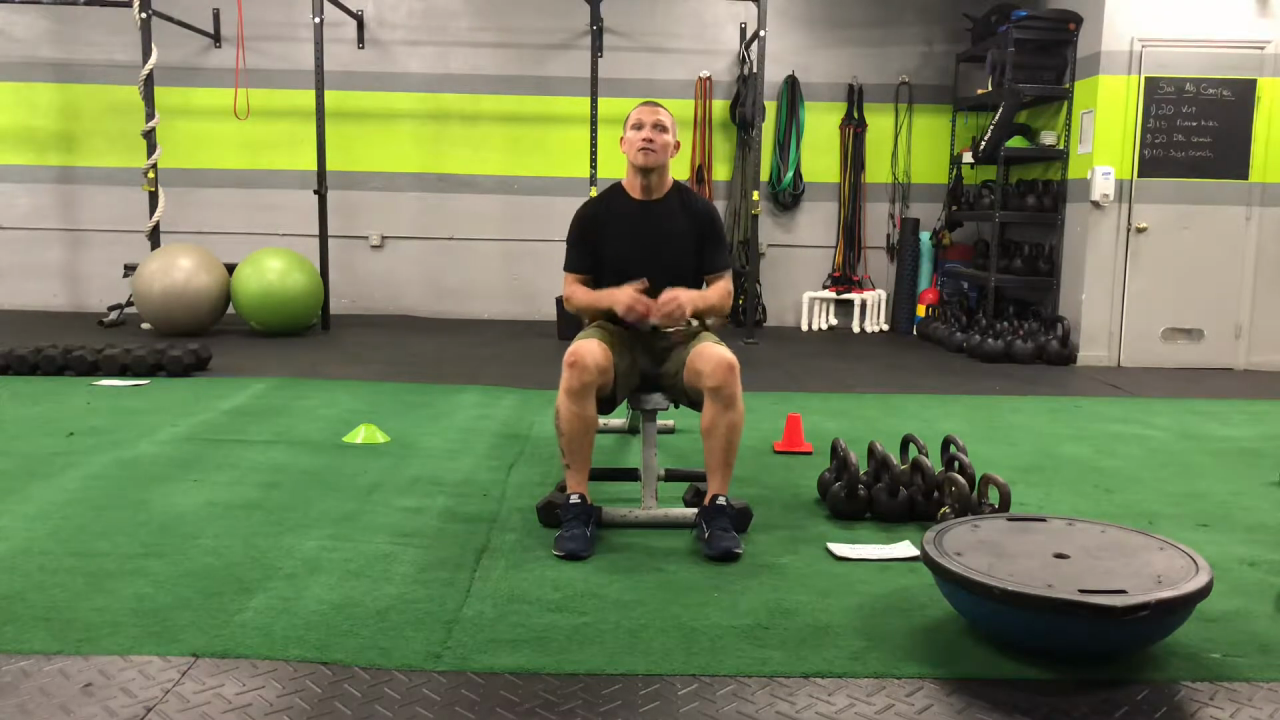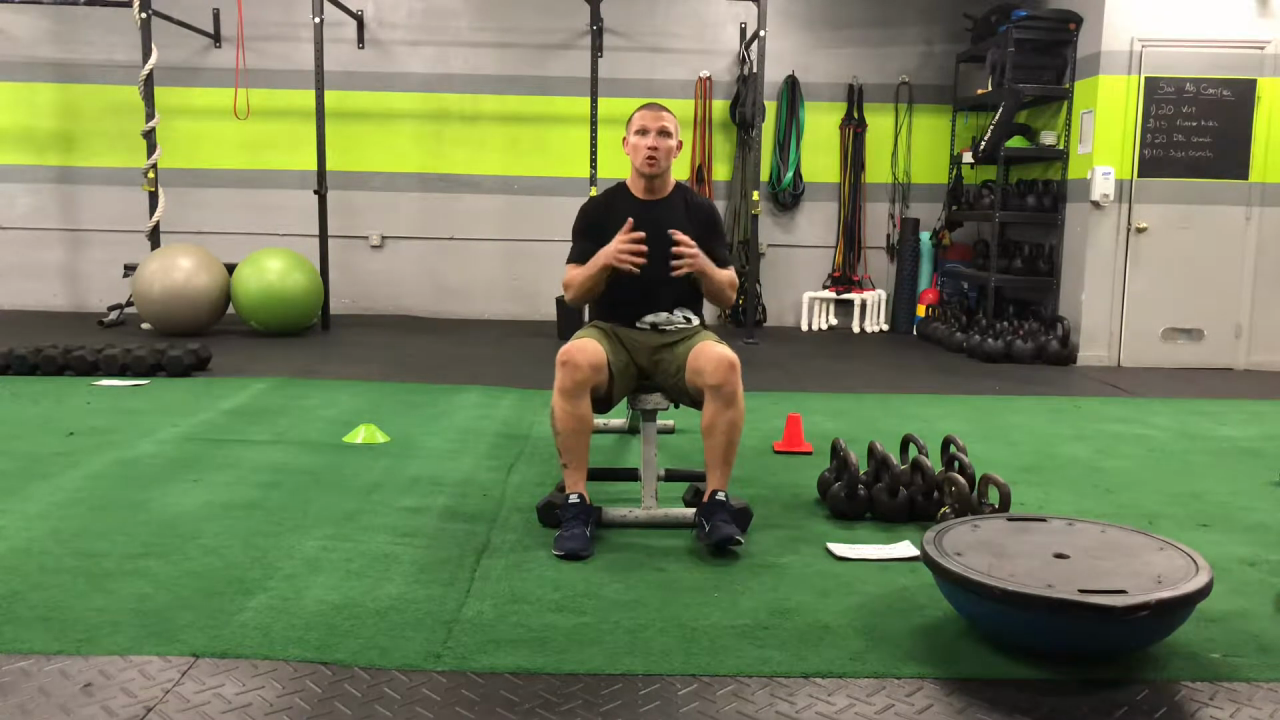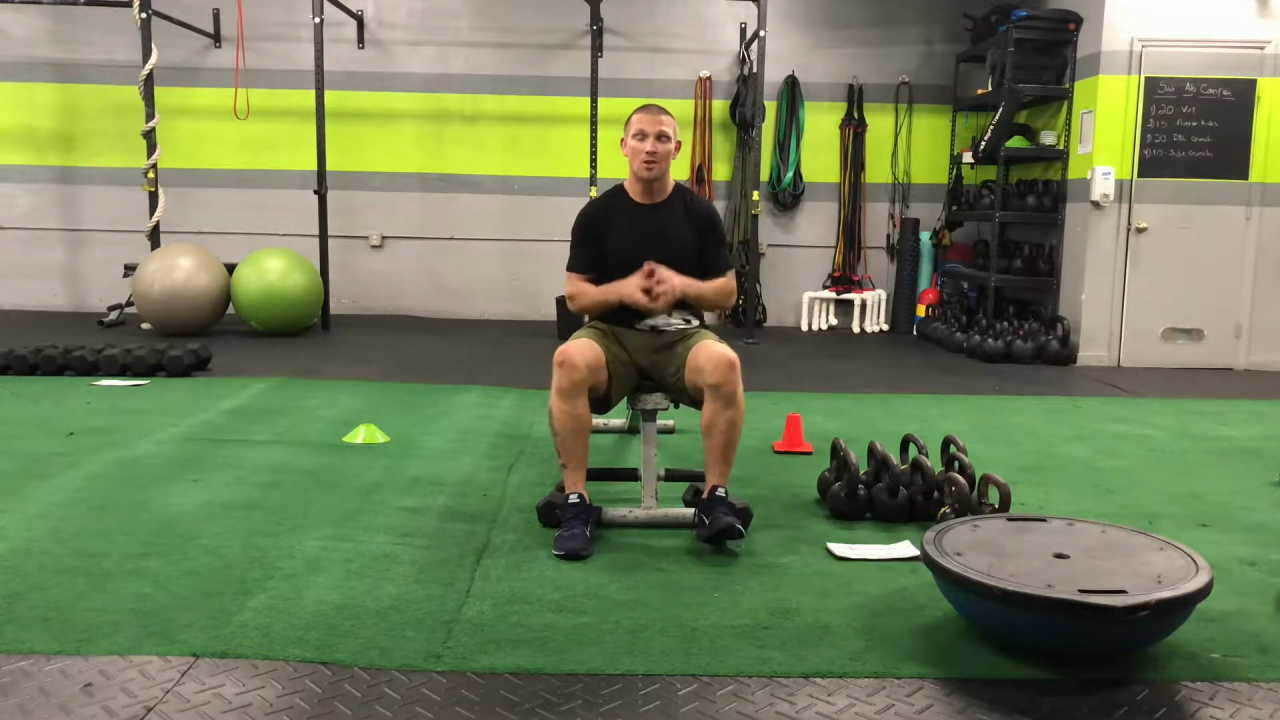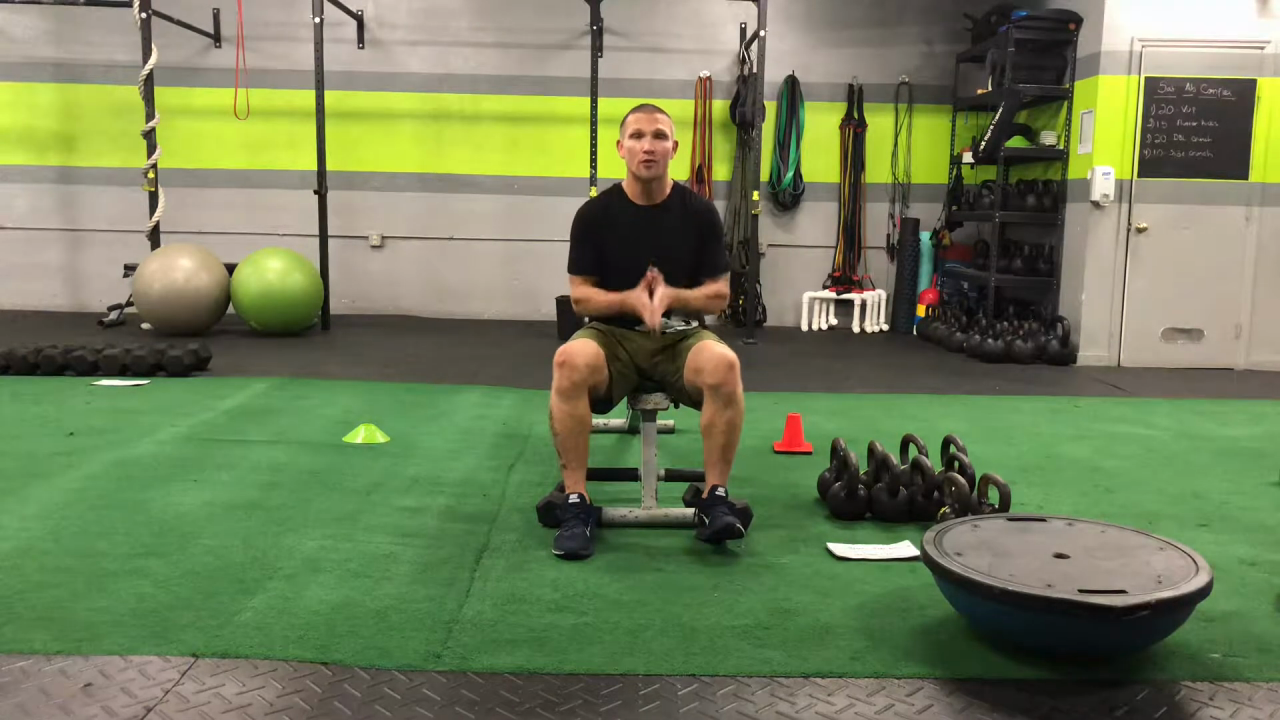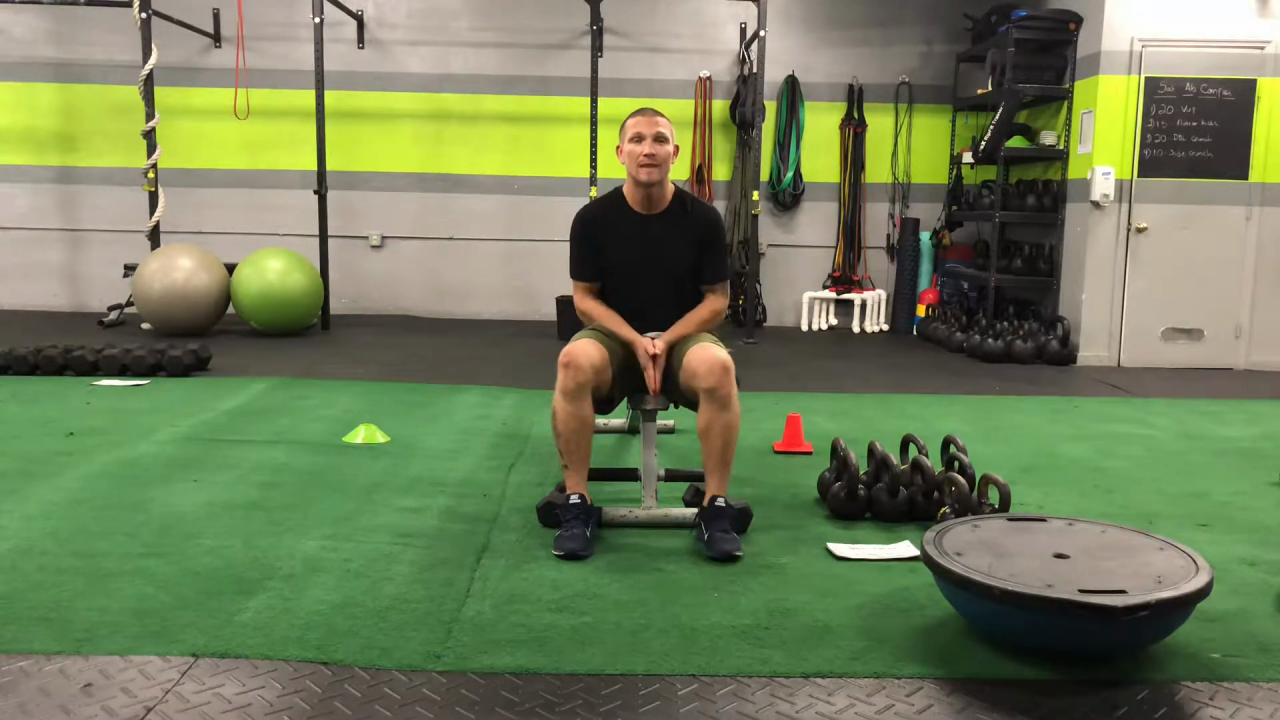
dt=0.4s
person 1, frame 1
left shoulder: (698, 211)
right shoulder: (595, 212)
left elbow: (723, 291)
right elbow: (572, 293)
left wrist: (694, 299)
right wrist: (611, 298)
left hip: (681, 336)
right hip: (613, 334)
left knee: (723, 368)
right knee: (579, 362)
left ankle: (716, 507)
right ankle: (577, 504)
person 1, frame 2
left shoulder: (700, 211)
right shoulder: (599, 209)
left elbow: (728, 296)
right elbow: (572, 293)
left wrist: (705, 267)
right wrist: (602, 260)
left hip: (681, 335)
right hip: (613, 332)
left knee: (725, 365)
right knee: (571, 361)
left ankle: (715, 502)
right ankle: (576, 503)
person 1, frame 3
left shoulder: (700, 213)
right shoulder: (597, 213)
left elbow: (726, 292)
right elbow: (575, 295)
left wrist: (684, 286)
right wrist: (618, 290)
left hip: (681, 333)
right hip: (613, 333)
left knee: (725, 365)
right knee: (568, 360)
left ankle: (714, 500)
right ankle: (576, 503)
person 1, frame 4
left shoulder: (699, 212)
right shoulder: (595, 213)
left elbow: (719, 295)
right elbow: (579, 297)
left wrist: (672, 297)
right wrist: (629, 300)
left hip: (681, 335)
right hip: (613, 334)
left knee: (724, 365)
right knee: (569, 361)
left ankle: (714, 500)
right ankle: (576, 504)
person 1, frame 5
left shoulder: (703, 218)
right shoulder: (593, 218)
left elbow: (717, 301)
right elbow: (585, 298)
left wrist: (665, 342)
right wrist: (636, 341)
left hip: (682, 338)
right hip: (616, 336)
left knee: (717, 367)
right knee: (574, 362)
left ankle: (715, 508)
right ankle: (577, 505)
